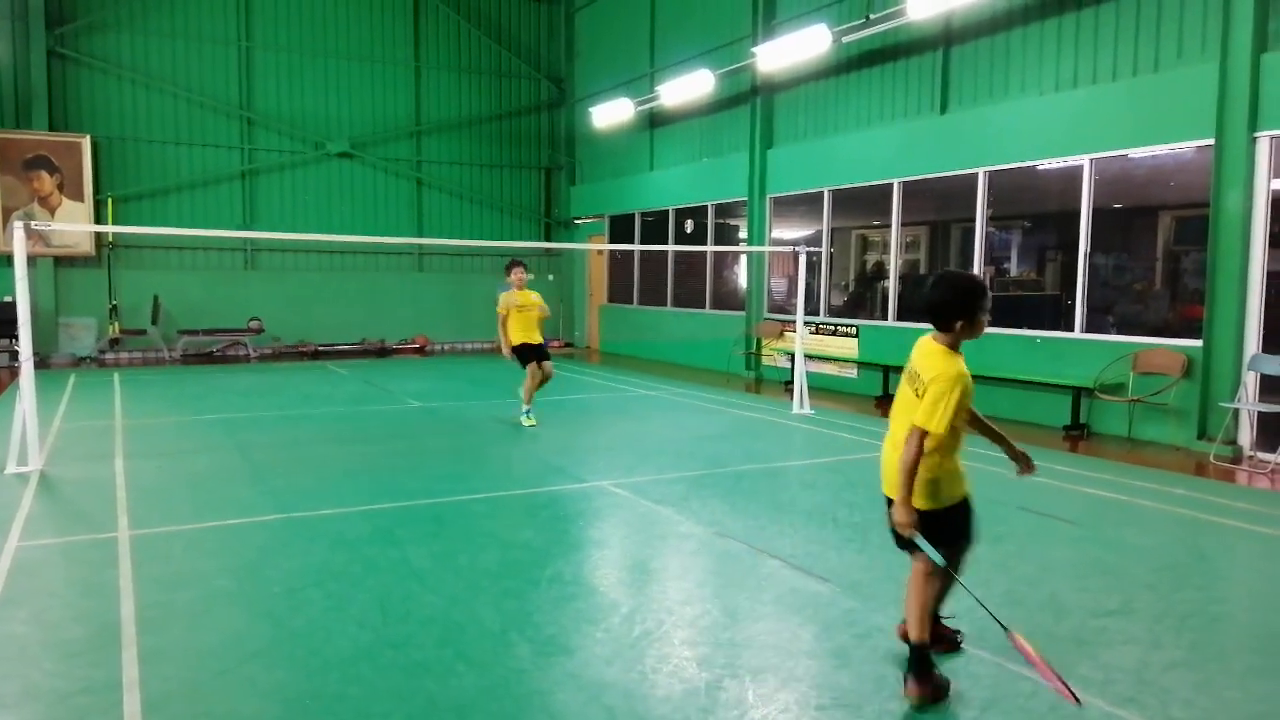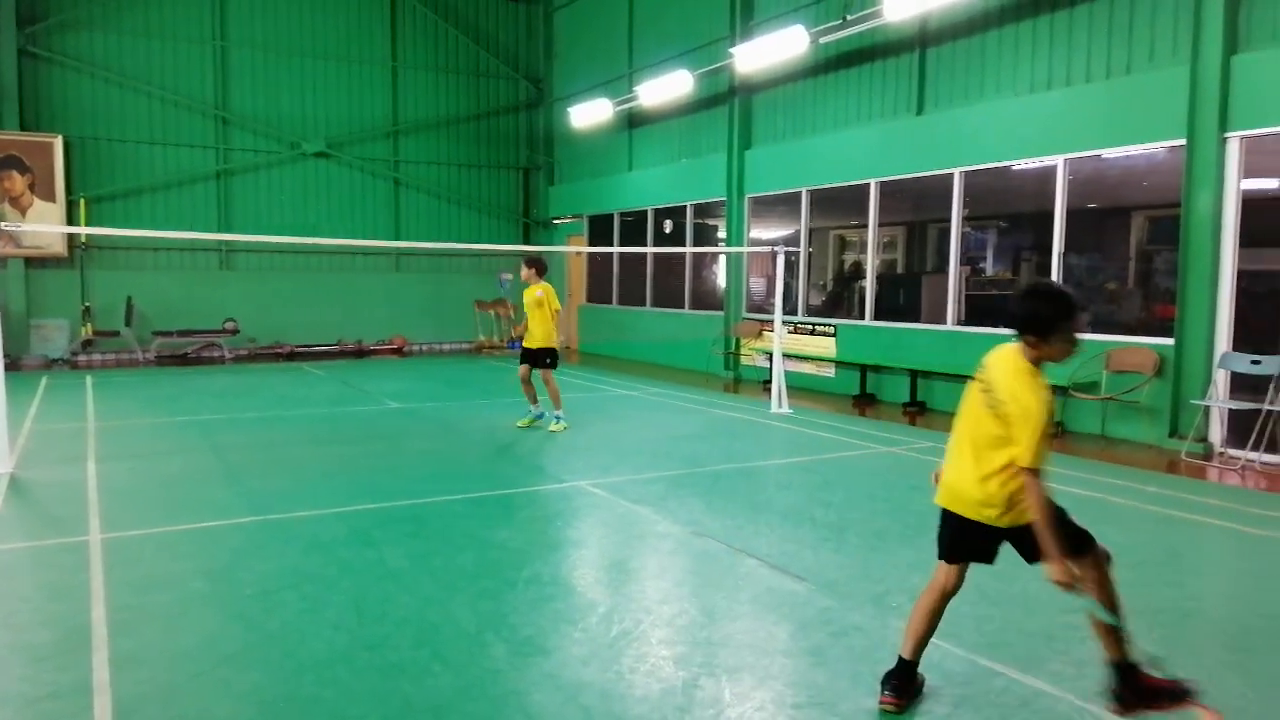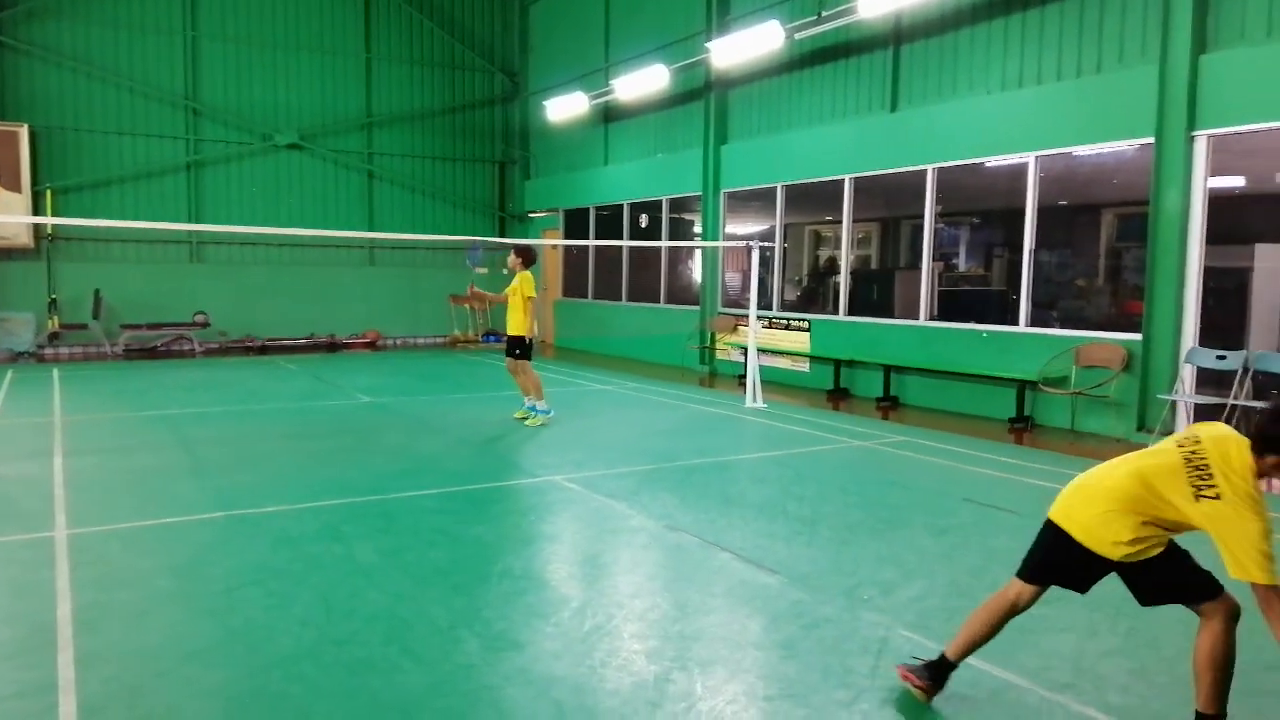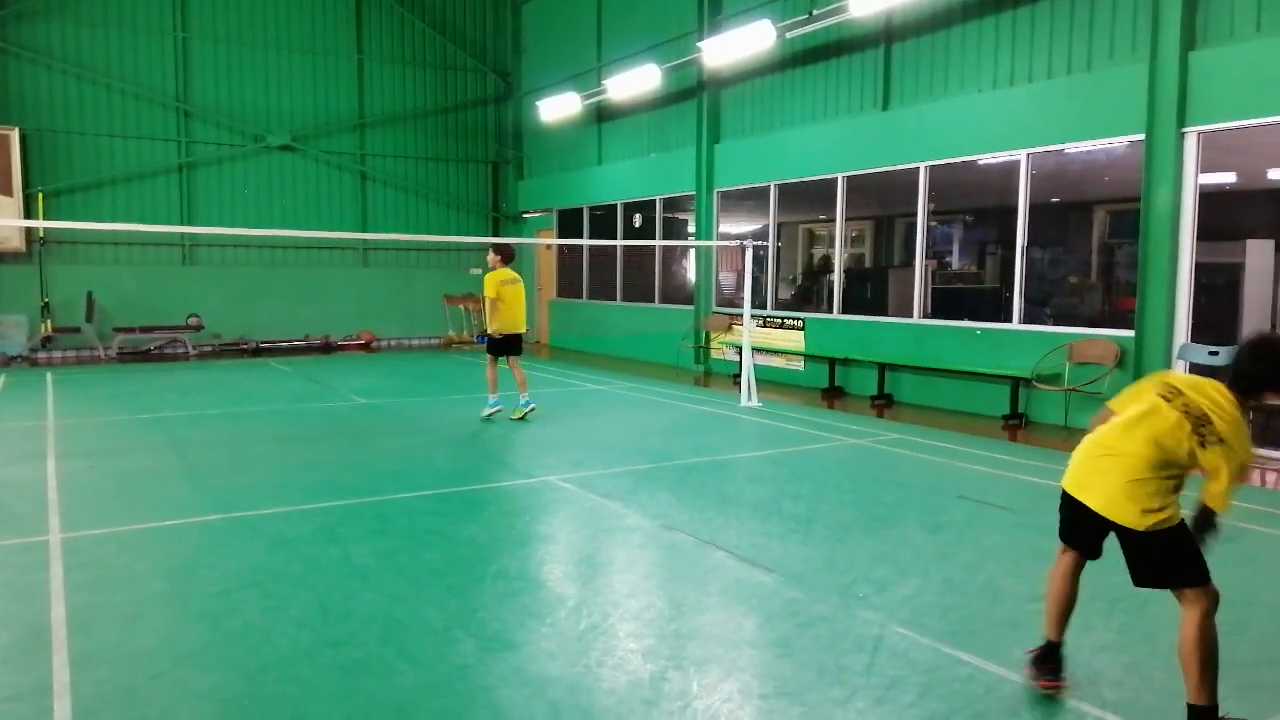
dt=0.4s
person 1, frame 1
left shoulder: (926, 346)
right shoulder: (952, 373)
right elbow: (916, 437)
left wrist: (1009, 446)
right wrist: (904, 502)
left hip: (898, 473)
right hip: (931, 483)
left knee: (923, 560)
right knee: (953, 550)
left ankle: (918, 665)
right ankle: (924, 627)
person 1, frame 2
left shoulder: (998, 356)
right shoulder: (1032, 399)
right elbow: (1031, 481)
left wrist: (951, 463)
right wrist: (1055, 558)
left hip: (958, 489)
right hip: (1003, 500)
left knee: (946, 579)
right knee: (1094, 562)
left ankle: (901, 679)
right ankle: (1128, 682)
person 1, frame 3
left shoulder: (1219, 435)
right shoulder: (1241, 505)
left hip: (1082, 497)
right hip: (1123, 532)
left knee: (1018, 593)
right knee: (1220, 611)
left ankle: (935, 672)
person 1, frame 4
left shoulder: (1167, 380)
right shoulder: (1233, 439)
left elbow: (1100, 422)
right elbow: (1208, 511)
right wrist: (1193, 540)
left hip: (1086, 472)
right hip: (1138, 499)
left knee: (1071, 553)
right knee: (1199, 600)
left ankle: (1050, 657)
